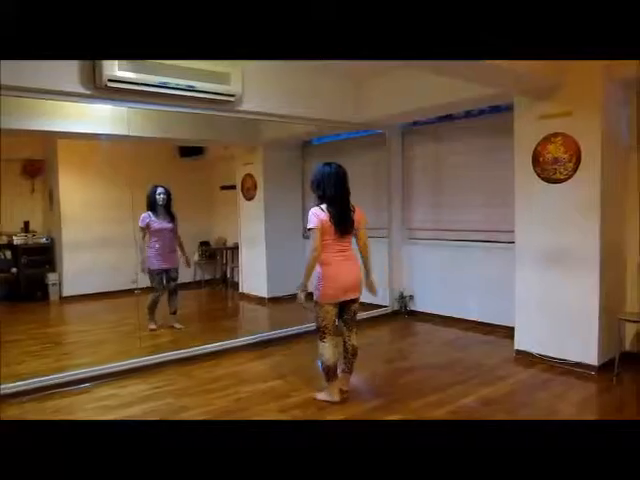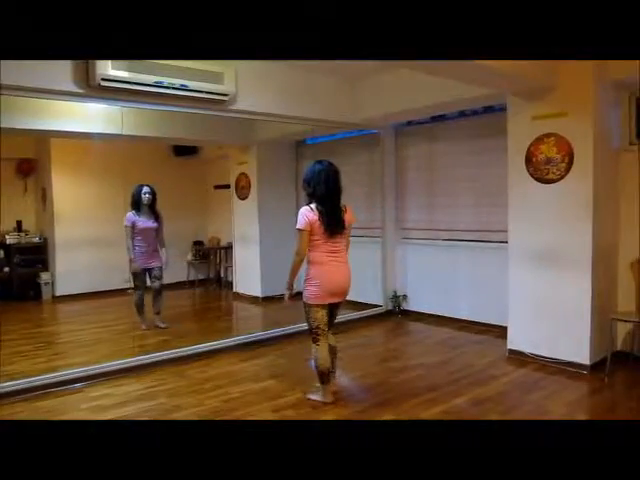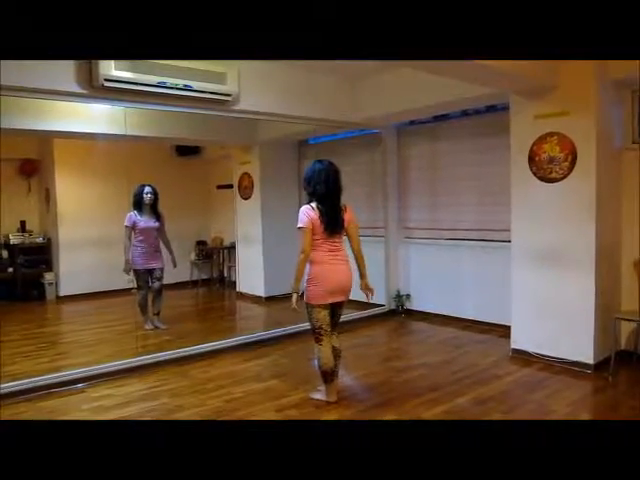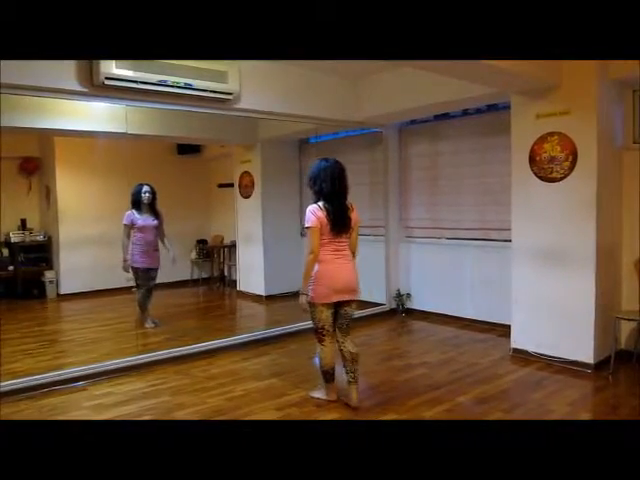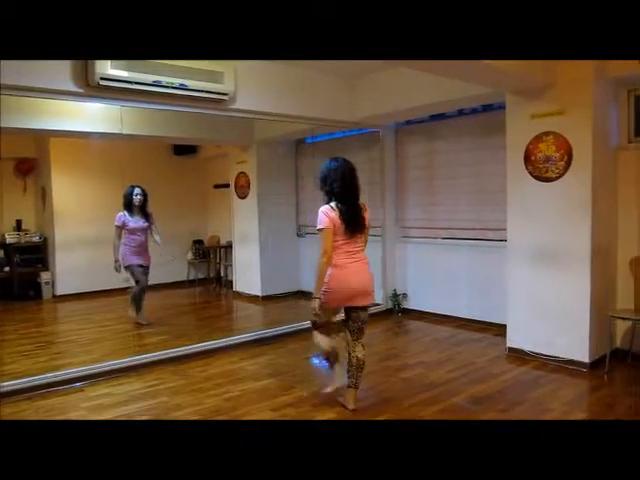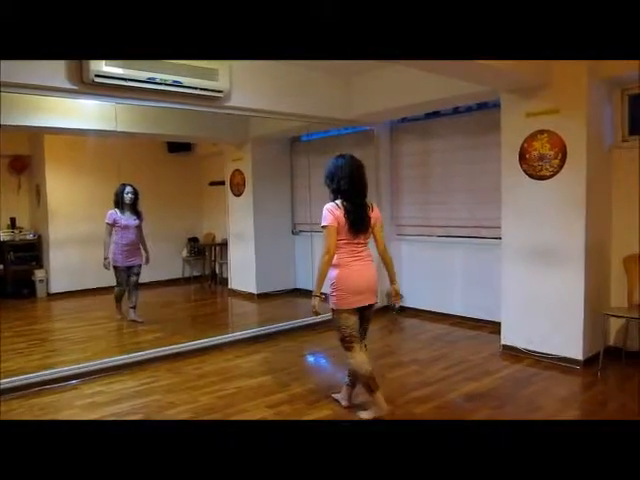
dt=0.4s
person 1, frame 1
left shoulder: (317, 213)
right shoulder: (355, 212)
left elbow: (315, 253)
right elbow: (364, 247)
left wrist: (304, 285)
right wrist: (369, 276)
left hip: (330, 279)
right hip: (353, 276)
left knee: (325, 336)
right knee: (350, 331)
left ankle: (333, 390)
right ankle: (345, 383)
person 1, frame 2
left shoulder: (307, 213)
right shoulder: (345, 212)
left elbow: (300, 254)
right elbow: (344, 247)
left wrist: (289, 284)
left hip: (319, 279)
right hip: (342, 276)
left knee: (318, 338)
right knee: (327, 332)
left ankle: (326, 392)
right ankle: (330, 383)
person 1, frame 3
left shoulder: (308, 211)
right shoulder: (345, 211)
left elbow: (304, 253)
right elbow: (357, 248)
left wrist: (296, 288)
right wrist: (364, 278)
left hip: (320, 279)
right hip: (343, 276)
left knee: (321, 338)
right knee: (332, 333)
left ankle: (329, 392)
right ankle: (331, 384)
person 1, frame 4
left shoulder: (315, 211)
right shoulder: (350, 210)
left elbow: (313, 253)
right elbow: (353, 249)
left wrist: (304, 289)
left hip: (325, 279)
right hip: (348, 277)
left knee: (324, 338)
right knee: (344, 335)
left ankle: (329, 390)
right ankle: (353, 392)
person 1, frame 5
left shoulder: (327, 212)
right shoulder: (363, 211)
left elbow: (326, 255)
left wrist: (316, 294)
left hip: (339, 280)
right hip: (363, 279)
left knee: (319, 325)
right knee: (356, 339)
left ankle: (336, 373)
right ankle: (350, 396)
person 1, frame 6
left shoulder: (332, 209)
right shoulder: (371, 209)
left elbow: (329, 253)
right elbow: (383, 249)
left wrist: (317, 292)
right wrist: (393, 282)
left hip: (345, 281)
right hip: (368, 278)
left knee: (351, 345)
right knee: (357, 341)
left ankle: (378, 403)
right ankle: (347, 393)
person 2, frame 1
left shoulder: (171, 216)
right shoulder: (146, 217)
left elbow: (176, 237)
right elbow: (142, 240)
left wrist: (184, 254)
right wrist: (143, 259)
left hip: (171, 258)
right hip: (155, 259)
left knee: (173, 288)
right knee: (157, 291)
left ankle: (173, 320)
right ankle: (151, 320)
person 2, frame 2
left shoulder: (157, 216)
right shoulder: (131, 216)
left elbow: (160, 238)
right elbow: (129, 240)
left wrist: (164, 256)
right wrist: (132, 260)
left hip: (154, 257)
right hip: (138, 258)
left knee: (157, 287)
right knee: (140, 290)
left ankle: (157, 318)
right ankle: (143, 320)
person 2, frame 3
left shoulder: (158, 216)
right shoulder: (132, 216)
left elbow: (163, 237)
right elbow: (127, 240)
left wrist: (172, 255)
right wrist: (127, 260)
left hip: (156, 257)
right hip: (139, 258)
left knee: (158, 288)
right knee: (143, 290)
left ankle: (156, 319)
right ankle: (146, 320)
person 2, frame 4
left shoulder: (157, 214)
right shoulder: (131, 215)
left elbow: (162, 235)
right elbow: (126, 238)
left wrist: (171, 251)
right wrist: (125, 259)
left hip: (153, 255)
right hip: (138, 256)
left knee: (150, 288)
right knee: (142, 288)
left ankle: (143, 314)
right ankle: (146, 317)
person 2, frame 5
left shoulder: (148, 216)
right shoulder: (122, 217)
left elbow: (155, 234)
right elbow: (117, 239)
right wrist: (116, 259)
left hip: (144, 255)
right hip: (129, 255)
left knee: (143, 285)
right knee: (142, 282)
left ankle: (139, 315)
right ankle: (133, 308)
person 2, frame 6
left shoulder: (137, 214)
right shoulder: (113, 214)
right elbow: (107, 237)
left wrist: (146, 252)
right wrist: (106, 256)
left hip: (135, 254)
right hip: (120, 254)
left knee: (134, 283)
right knee: (122, 285)
left ankle: (132, 313)
right ankle: (118, 309)
